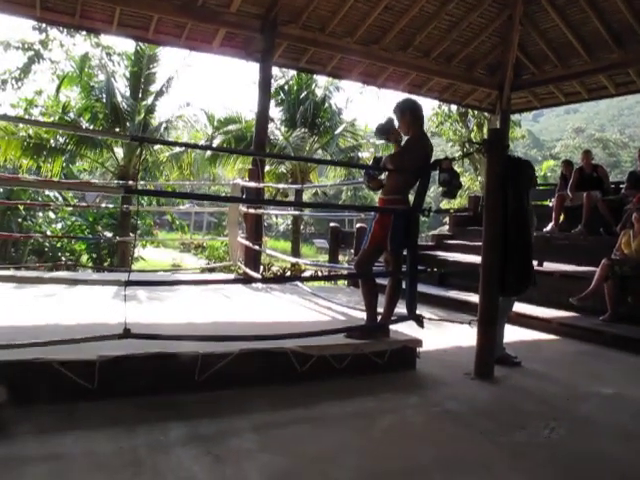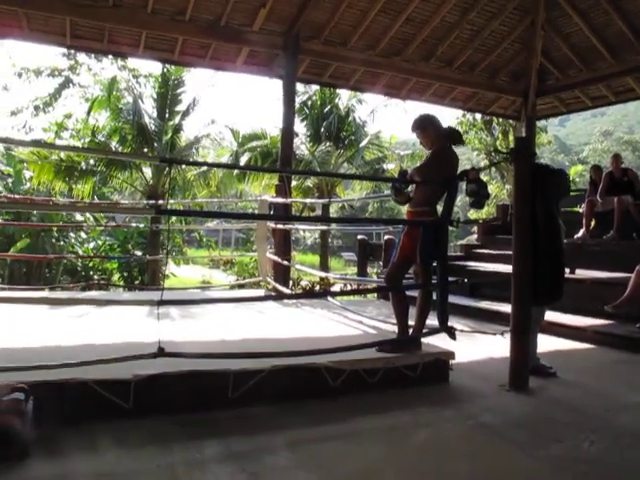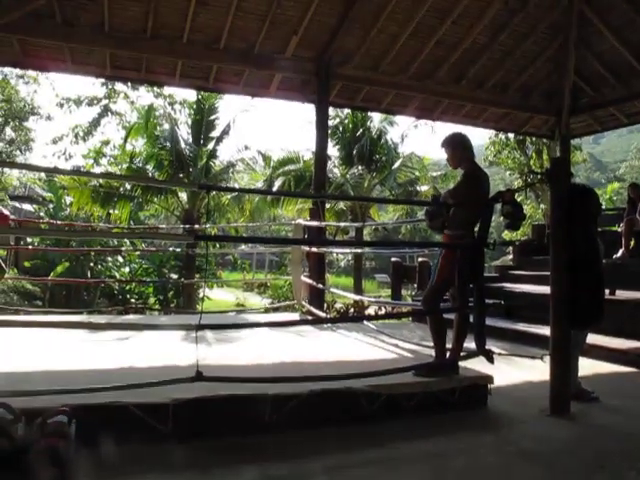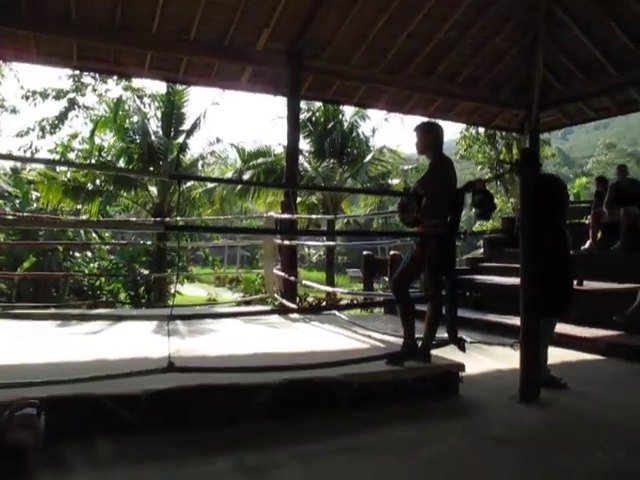
dt=1s
person 1, frame 1
left shoulder: (417, 140)
right shoulder: (420, 142)
left elbow: (393, 161)
left wrist: (383, 161)
right wrist: (395, 140)
left hip: (393, 209)
right hip: (399, 209)
left knee: (363, 264)
right knee: (394, 268)
left ankle: (372, 323)
right ankle: (382, 324)
person 1, frame 2
left shoulder: (441, 152)
right shoulder: (448, 154)
left elbow: (420, 173)
left wrist: (410, 174)
left hip: (421, 222)
right hip: (428, 221)
left knee: (393, 277)
right knee: (424, 280)
left ankle: (404, 337)
right ankle: (414, 337)
person 1, frame 3
left shoulder: (471, 176)
right shoulder: (479, 176)
left elbow: (450, 198)
left wrist: (442, 199)
left hip: (457, 245)
right hip: (466, 244)
left knee: (431, 300)
right knee: (460, 302)
left ankle: (441, 361)
right ankle: (452, 361)
person 1, frame 4
left shoulder: (438, 164)
right shoulder: (445, 164)
left elbow: (420, 188)
left wrist: (415, 191)
left hip: (432, 234)
right hip: (440, 234)
left knee: (399, 283)
right knee: (433, 292)
left ankle: (410, 344)
right ankle: (424, 348)
person 2, frame 1
left shoulder: (517, 196)
right shoulder: (515, 196)
left hip: (513, 251)
right hip: (512, 252)
left knee: (506, 296)
right knee: (507, 296)
left ankle: (496, 347)
right ankle: (496, 349)
person 2, frame 2
left shoulder: (543, 207)
right shoulder: (543, 207)
right elbow: (547, 238)
left hip: (541, 262)
right hip: (542, 264)
left knee: (534, 311)
right knee: (535, 310)
left ankle: (530, 358)
right ankle: (530, 361)
person 2, frame 3
left shoulder: (573, 207)
right shoulder: (582, 207)
left hip: (577, 274)
right hip: (581, 275)
left knee: (575, 329)
right knee: (577, 329)
left ankle: (571, 381)
right ankle: (572, 384)
person 2, frame 4
left shoulder: (533, 186)
right shoulder: (551, 184)
left hip: (541, 256)
right hip: (551, 257)
left knee: (544, 312)
right knee: (548, 312)
left ankle: (538, 367)
right ankle: (540, 369)
